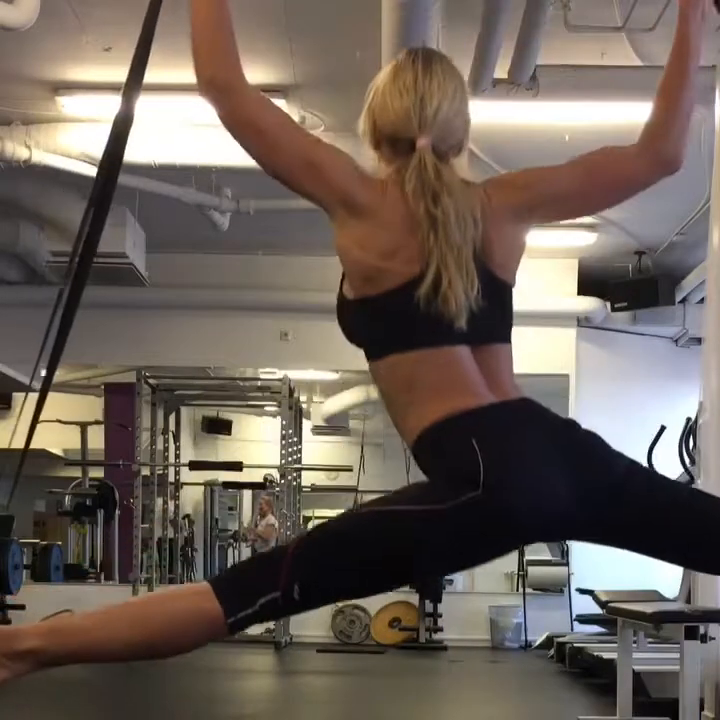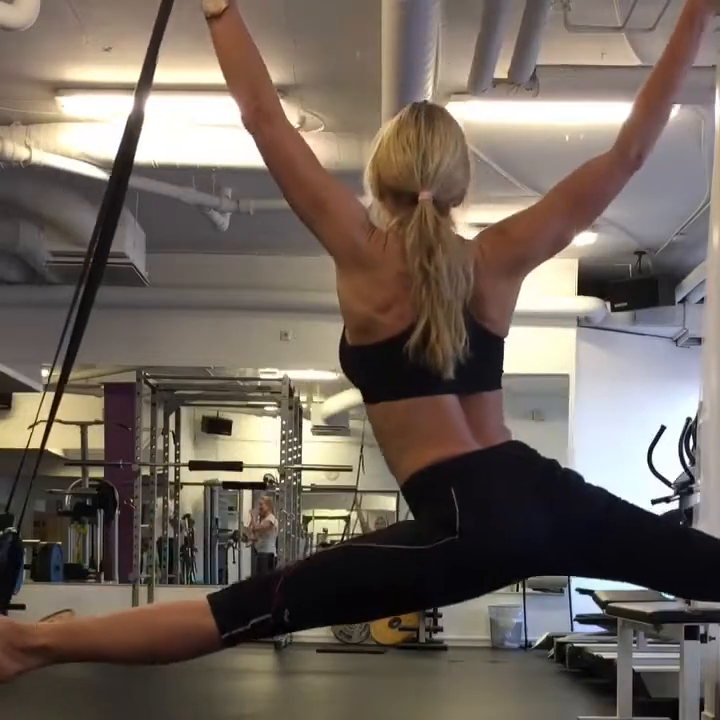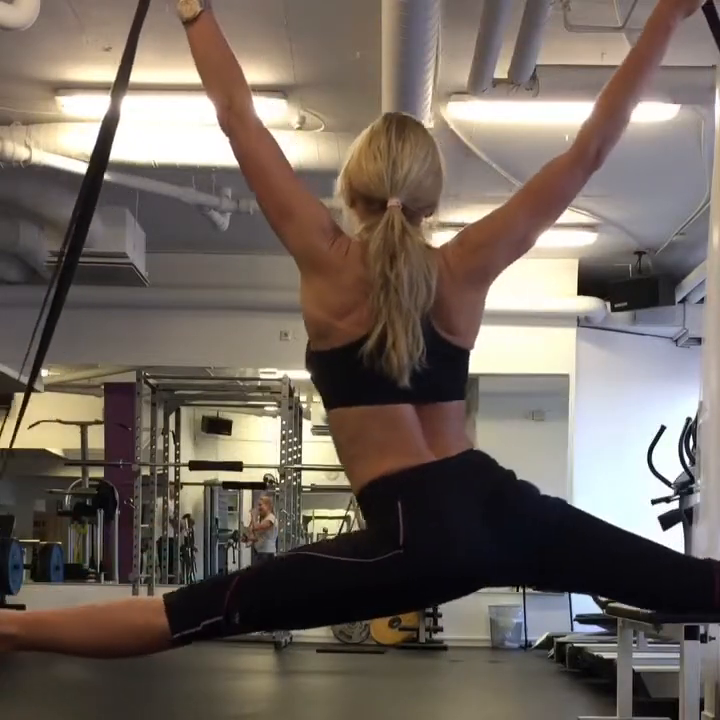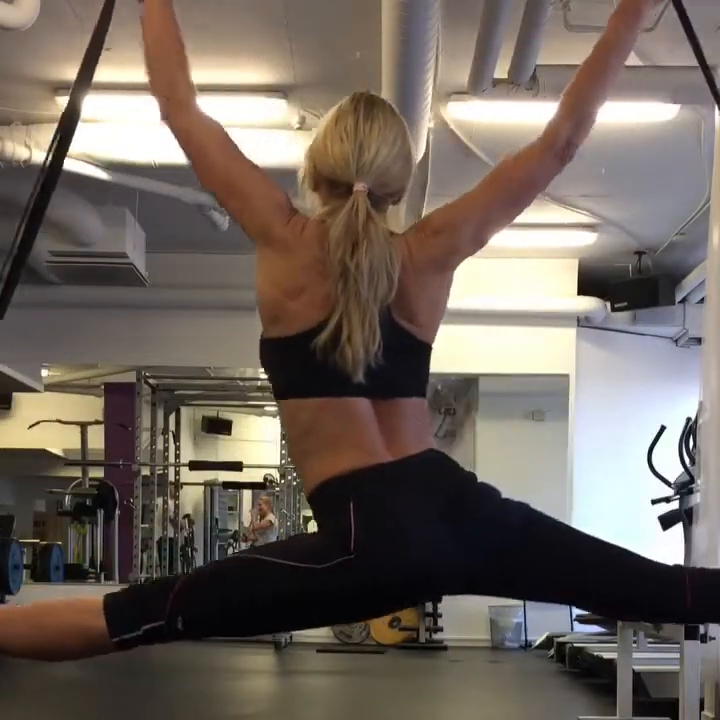
dt=0.5s
person 1, frame 1
left shoulder: (359, 203)
right shoulder: (504, 206)
left elbow: (221, 85)
left hip: (486, 478)
right hip: (565, 455)
left knee: (253, 590)
person 1, frame 2
left shoulder: (364, 257)
right shoulder: (500, 261)
left elbow: (263, 116)
right elbow: (628, 153)
left hip: (467, 521)
right hip: (551, 495)
left knee: (250, 611)
person 1, frame 3
left shoulder: (328, 264)
right shoulder: (465, 269)
left elbow: (237, 118)
right elbow: (588, 151)
left hip: (418, 532)
right hip: (503, 506)
left knee: (198, 611)
person 1, frame 4
left shoulder: (282, 241)
right shoulder: (429, 255)
left elbow: (175, 100)
right elbow: (560, 141)
left hip: (372, 536)
right hip: (461, 512)
left knee: (137, 616)
right knee: (657, 591)
